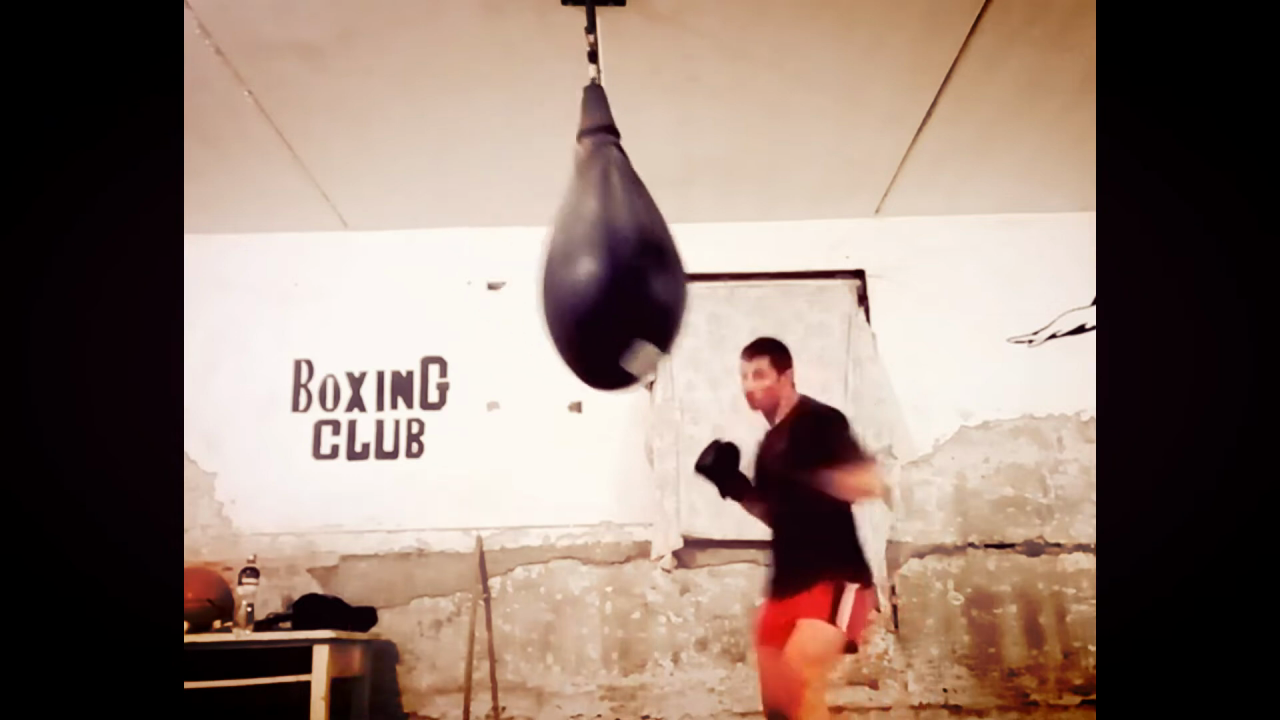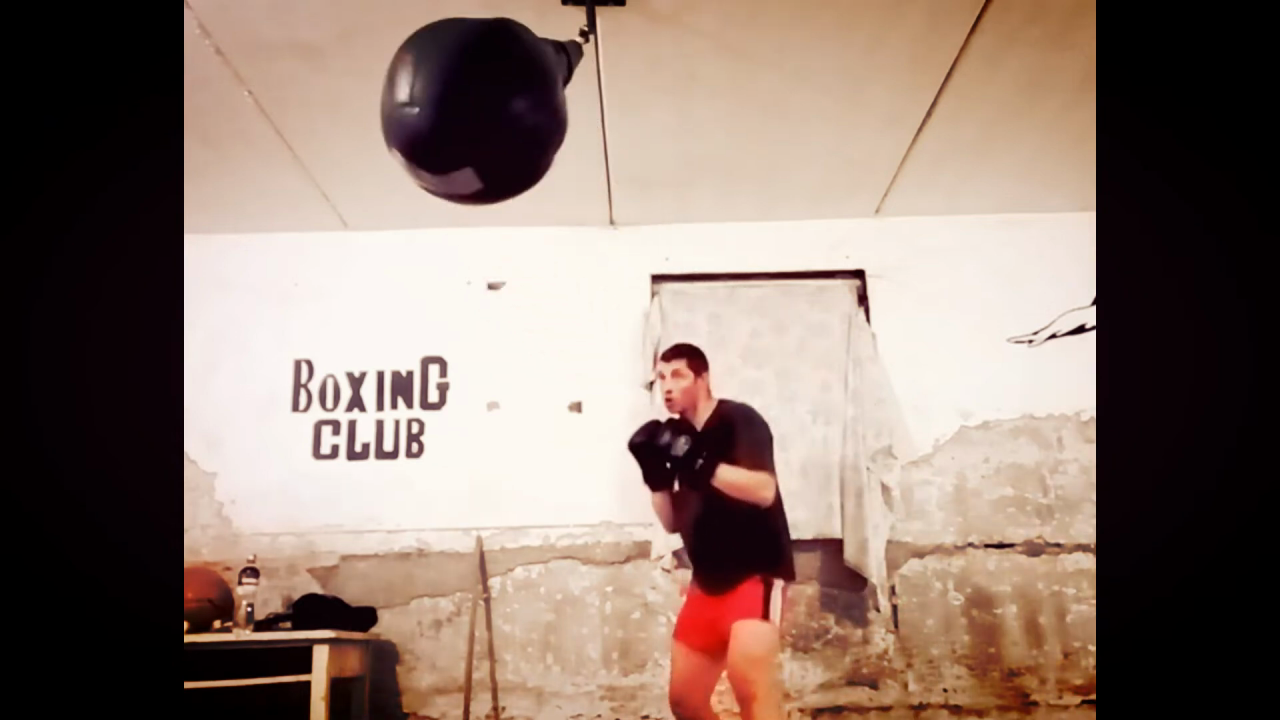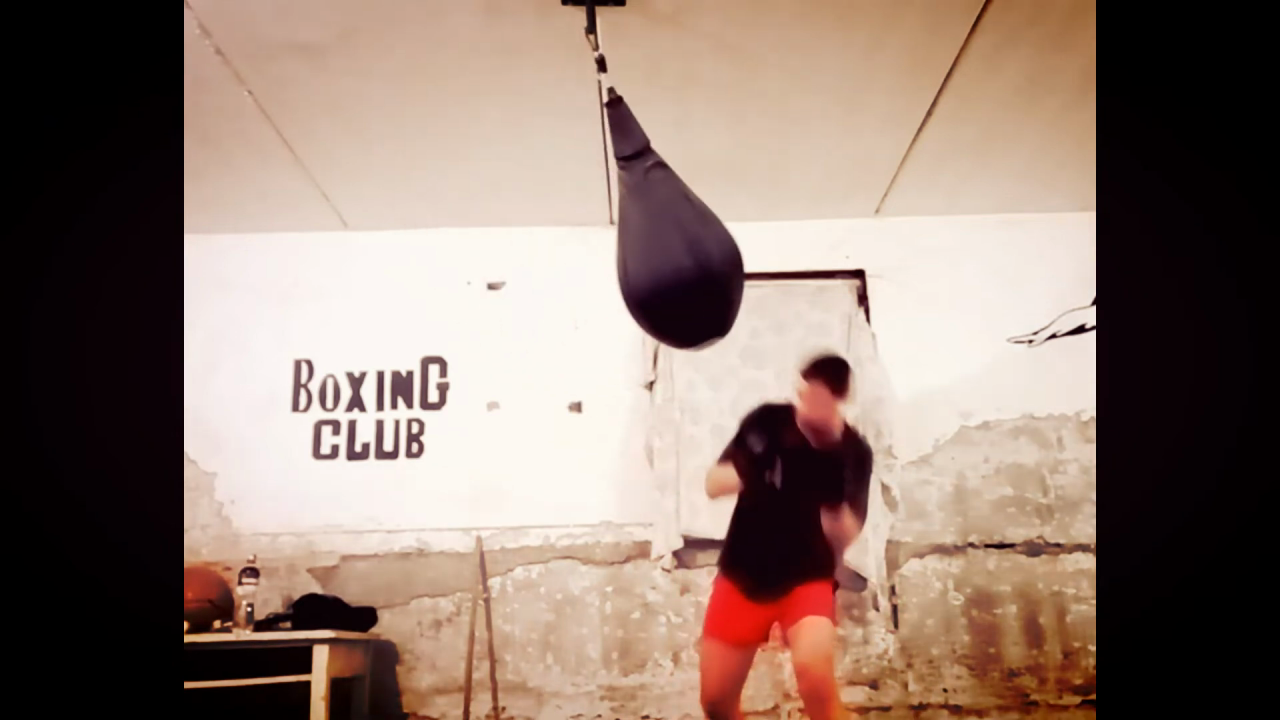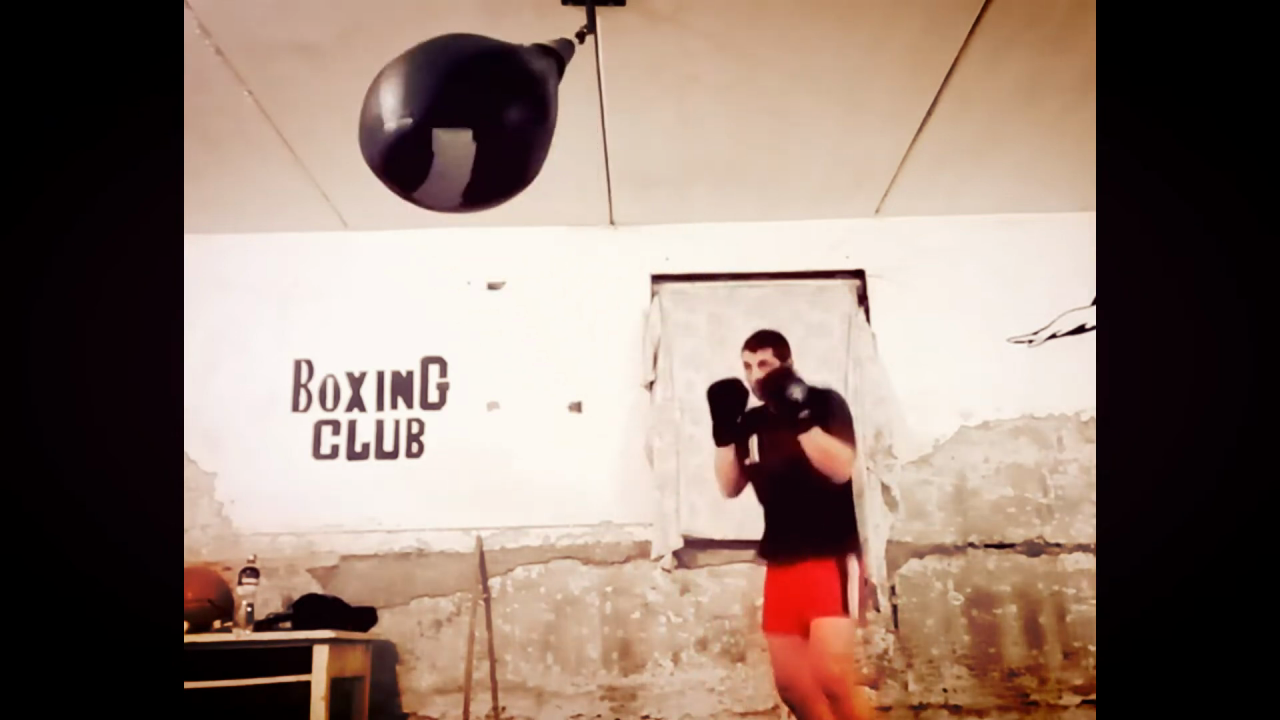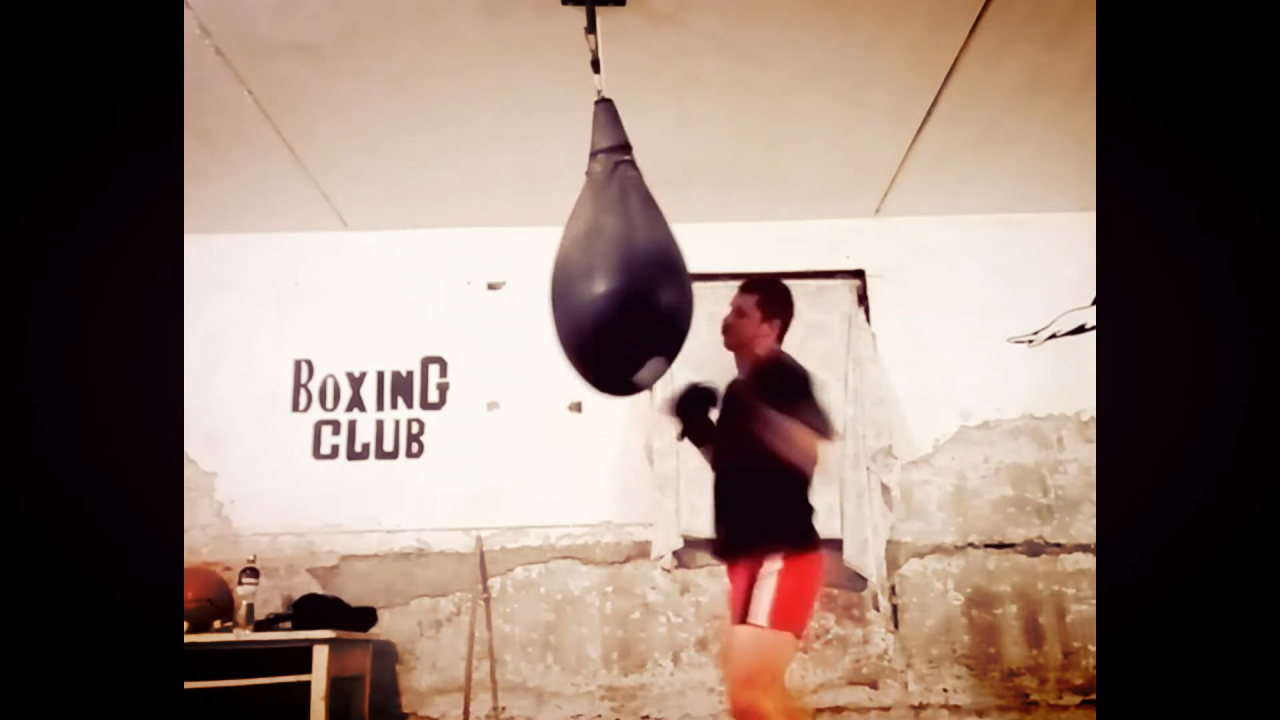
dt=1s
person 1, frame 1
left shoulder: (820, 422)
right shoulder: (773, 440)
left elbow: (872, 483)
left wrist: (816, 476)
right wrist: (731, 481)
left hip: (835, 580)
right hip: (788, 585)
left knee: (800, 679)
person 1, frame 2
left shoulder: (740, 421)
right shoulder: (680, 436)
left elbow: (764, 491)
right elbow: (672, 522)
left wrist: (702, 465)
right wrist: (654, 472)
left hip: (757, 576)
right hip: (708, 585)
left knee: (749, 680)
person 1, frame 3
left shoulder: (854, 455)
right shoulder: (767, 421)
left elbow: (844, 538)
right elbow: (713, 485)
left wrist: (831, 497)
right wrist: (747, 467)
left hip: (806, 580)
right hip: (741, 578)
left knee: (814, 674)
person 1, frame 4
left shoulder: (823, 402)
right shoulder: (751, 421)
left elbow: (840, 469)
right elbow: (729, 487)
left wrist: (799, 416)
right wrist: (723, 432)
left hip: (830, 557)
right hip: (782, 563)
left knee: (834, 676)
right knee: (792, 686)
person 1, frame 5
left shoulder: (784, 378)
right shoulder: (741, 385)
left elbow: (813, 453)
left wrist: (756, 408)
right wrist: (698, 426)
left hip: (779, 556)
right hip: (748, 558)
